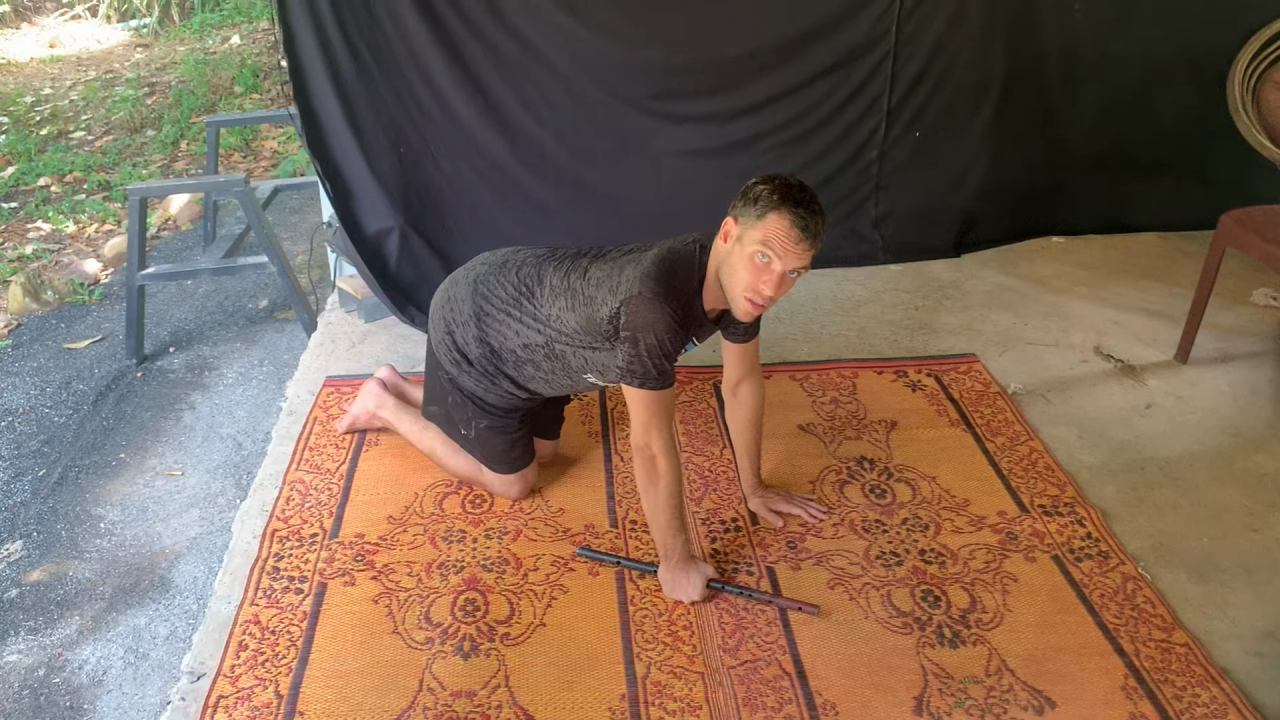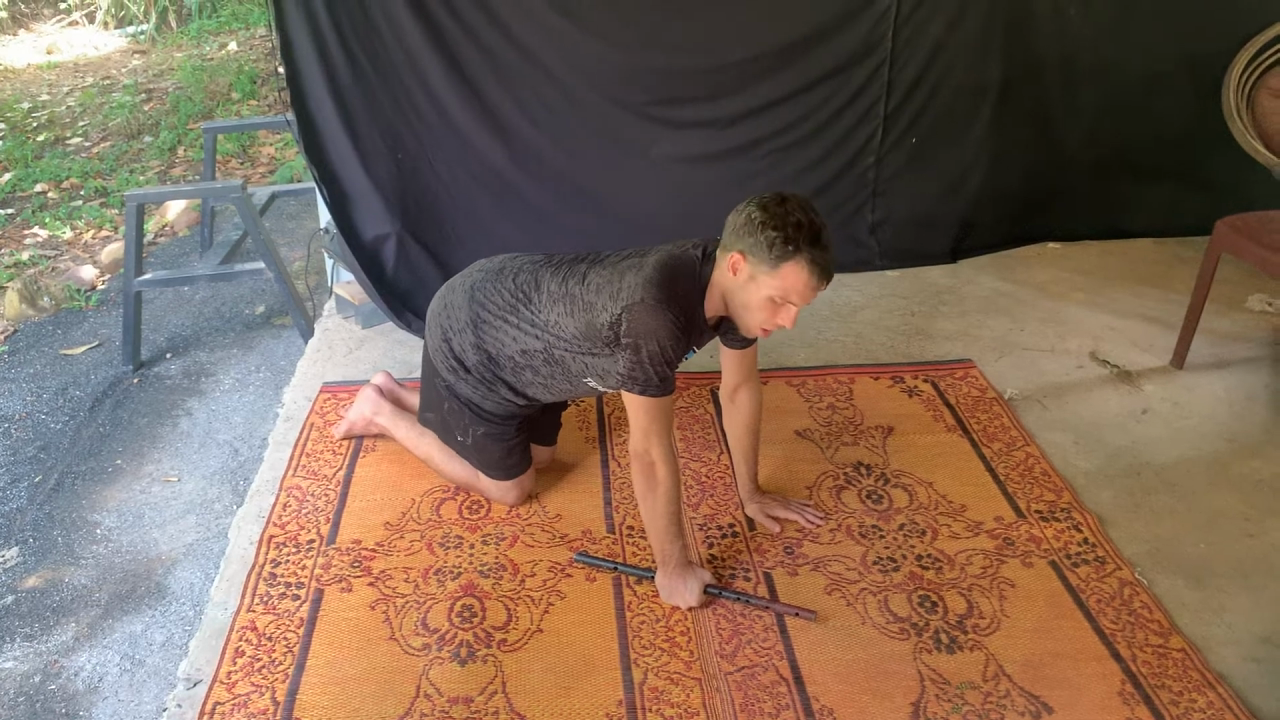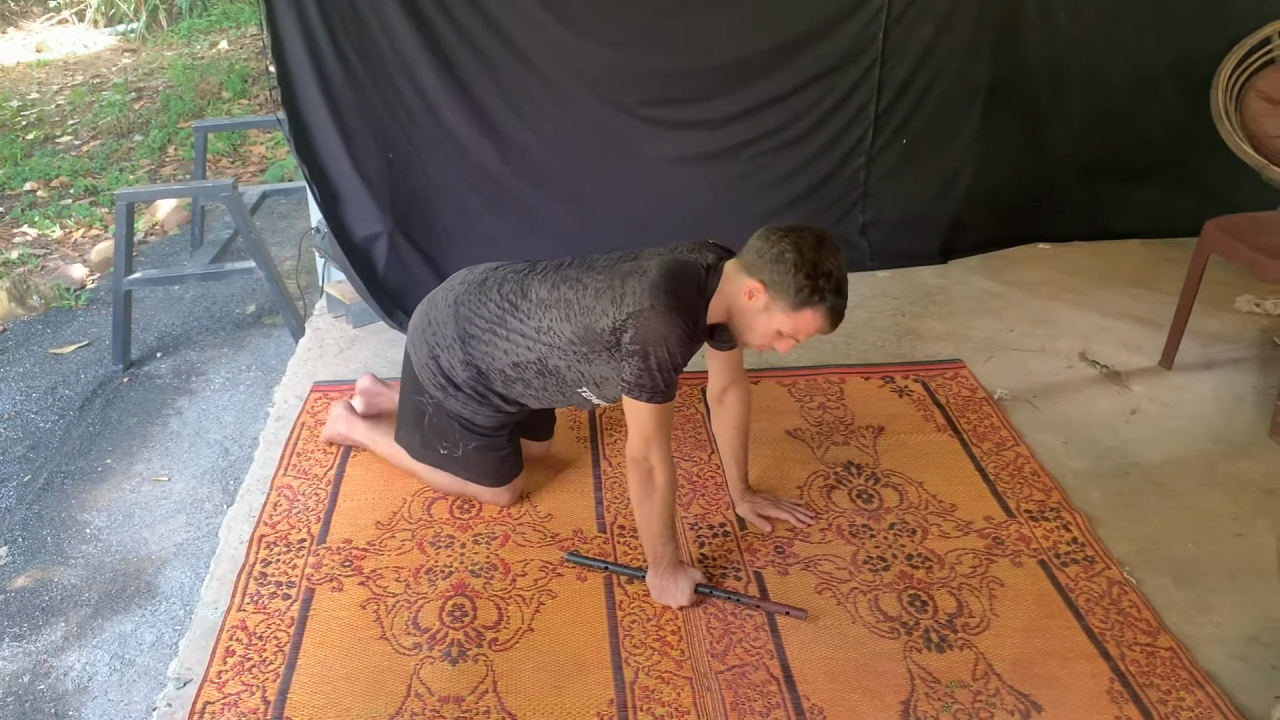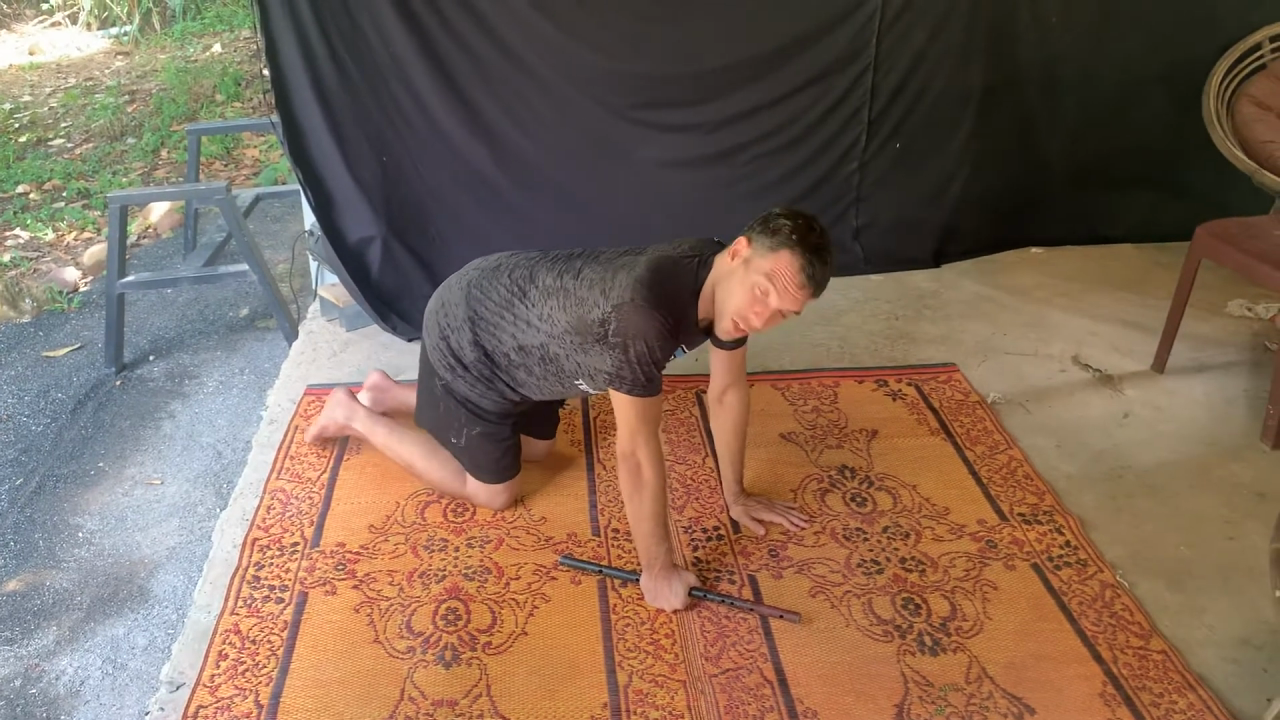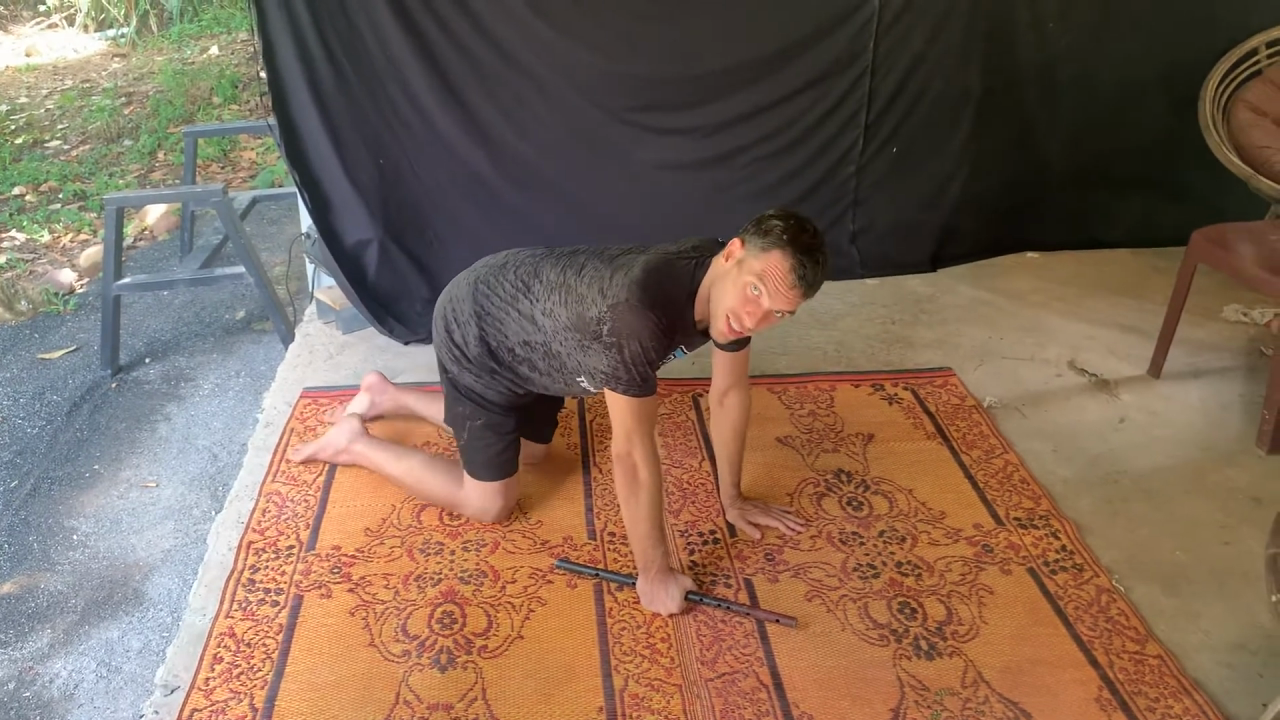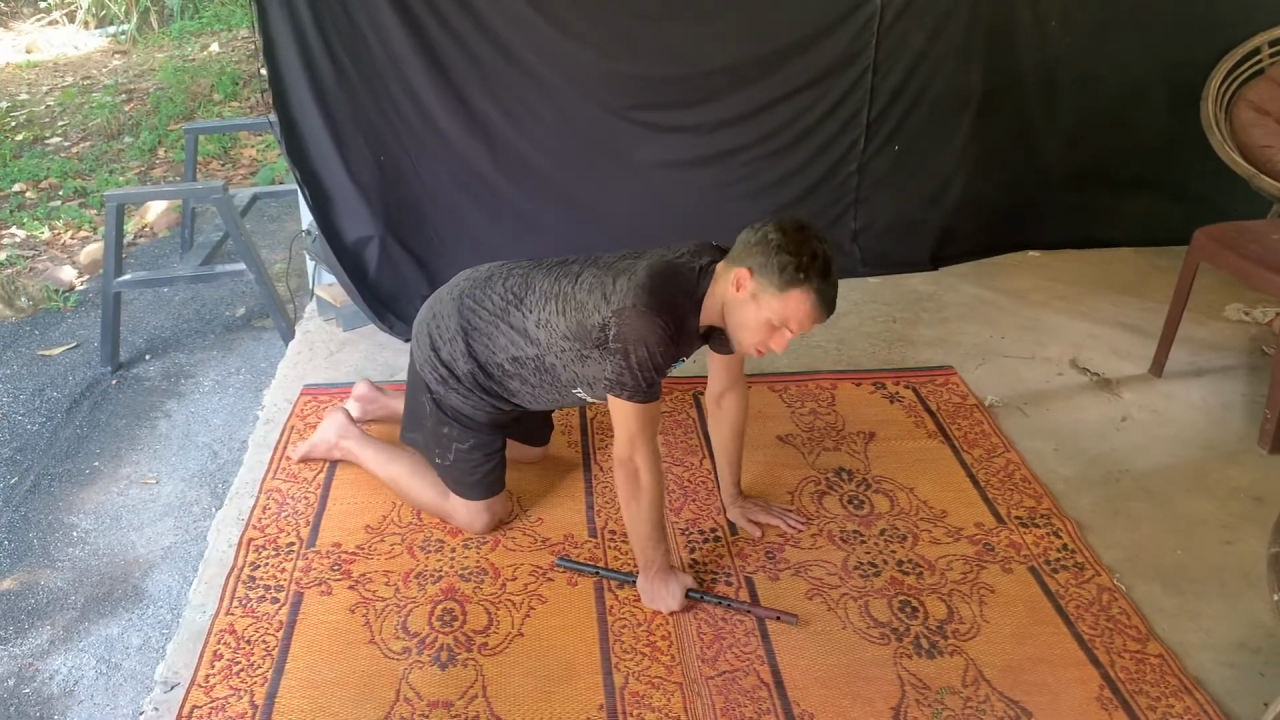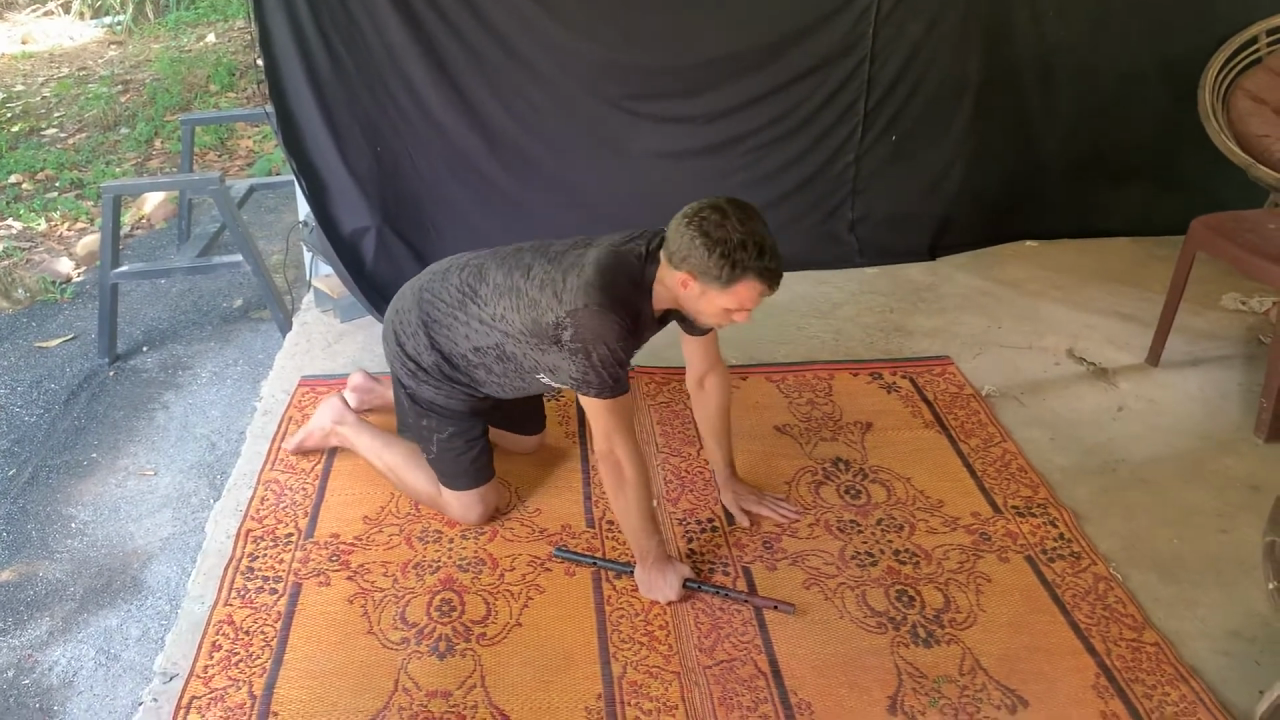
dt=0.7s
person 1, frame 1
left shoulder: (736, 275)
right shoulder: (652, 304)
left elbow: (743, 383)
right elbow: (652, 446)
left wrist: (753, 487)
right wrist: (676, 561)
left hip: (521, 317)
right hip: (472, 326)
left knee: (540, 450)
right knee: (512, 481)
left ankle: (402, 388)
right ankle: (383, 406)
person 1, frame 2
left shoulder: (735, 280)
right shoulder: (653, 313)
left elbow: (740, 388)
right elbow: (650, 453)
left wrist: (751, 492)
right wrist: (673, 567)
left hip: (516, 318)
right hip: (469, 335)
left knee: (537, 455)
right knee: (509, 486)
left ankle: (397, 393)
right ankle: (380, 412)
person 1, frame 3
left shoulder: (725, 274)
right shoulder: (659, 322)
left elbow: (728, 389)
right elbow: (647, 458)
left wrist: (741, 493)
right wrist: (664, 568)
left hip: (495, 320)
right hip: (453, 347)
left knee: (533, 447)
right knee: (501, 488)
left ankle: (385, 397)
right ankle: (354, 425)
person 1, frame 4
left shoulder: (724, 283)
right shoulder: (644, 313)
left elbow: (727, 390)
right elbow: (637, 454)
left wrist: (735, 495)
right wrist: (658, 570)
left hip: (512, 314)
right hip: (467, 331)
left knee: (534, 446)
right knee: (495, 490)
left ankle: (389, 394)
right ankle: (354, 416)
person 1, frame 5
left shoulder: (730, 287)
right shoulder: (638, 311)
left elbow: (730, 393)
right elbow: (633, 454)
left wrist: (732, 498)
right wrist: (654, 573)
left hip: (523, 317)
right hip: (475, 328)
left knee: (531, 449)
right knee: (489, 501)
left ankle: (386, 396)
right ankle: (353, 443)
person 1, frame 6
left shoulder: (722, 285)
right shoulder: (643, 319)
left elbow: (725, 394)
right elbow: (634, 458)
left wrist: (732, 496)
right wrist: (654, 571)
left hip: (503, 325)
right hip: (458, 343)
left knee: (529, 448)
right knee: (481, 512)
left ankle: (378, 402)
right ankle: (346, 439)
person 1, frame 7
left shoulder: (684, 266)
right shoulder: (598, 315)
left elbow: (707, 375)
right elbow: (616, 451)
left wrist: (728, 482)
right wrist: (651, 561)
left hip: (483, 323)
right hip: (428, 338)
left knee: (525, 440)
right knee: (472, 506)
left ankle: (375, 392)
right ankle: (343, 425)
